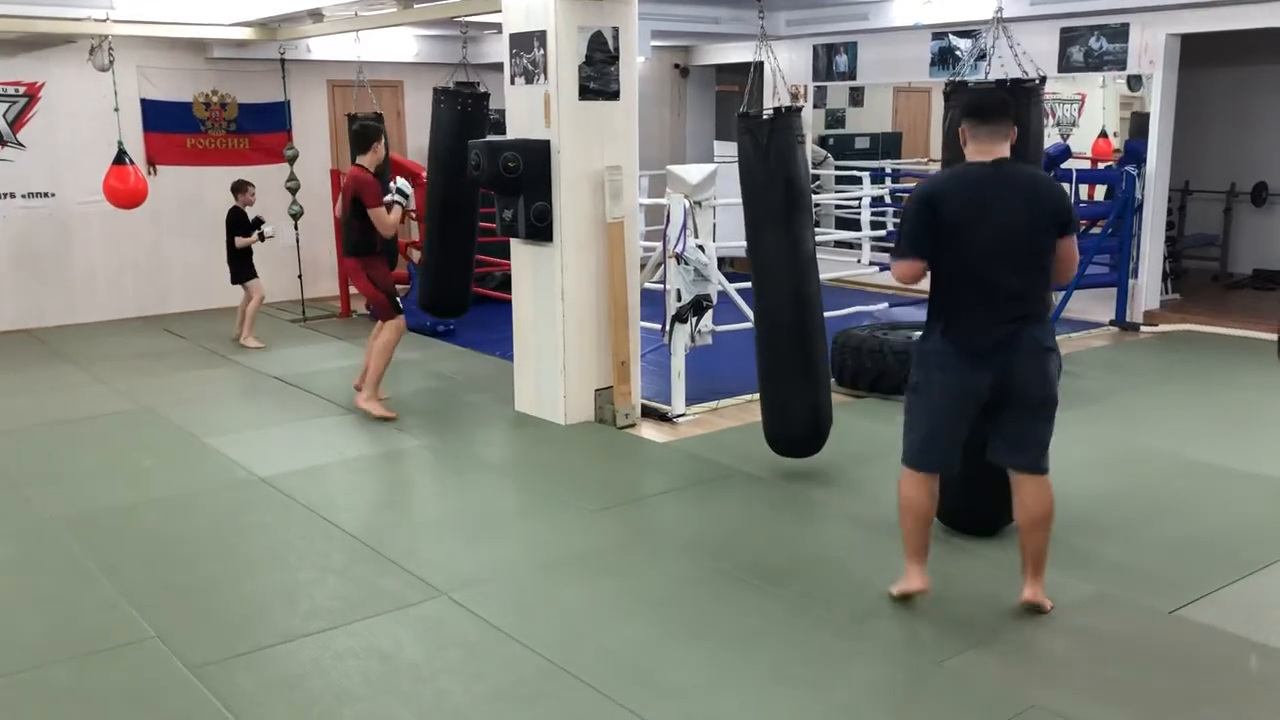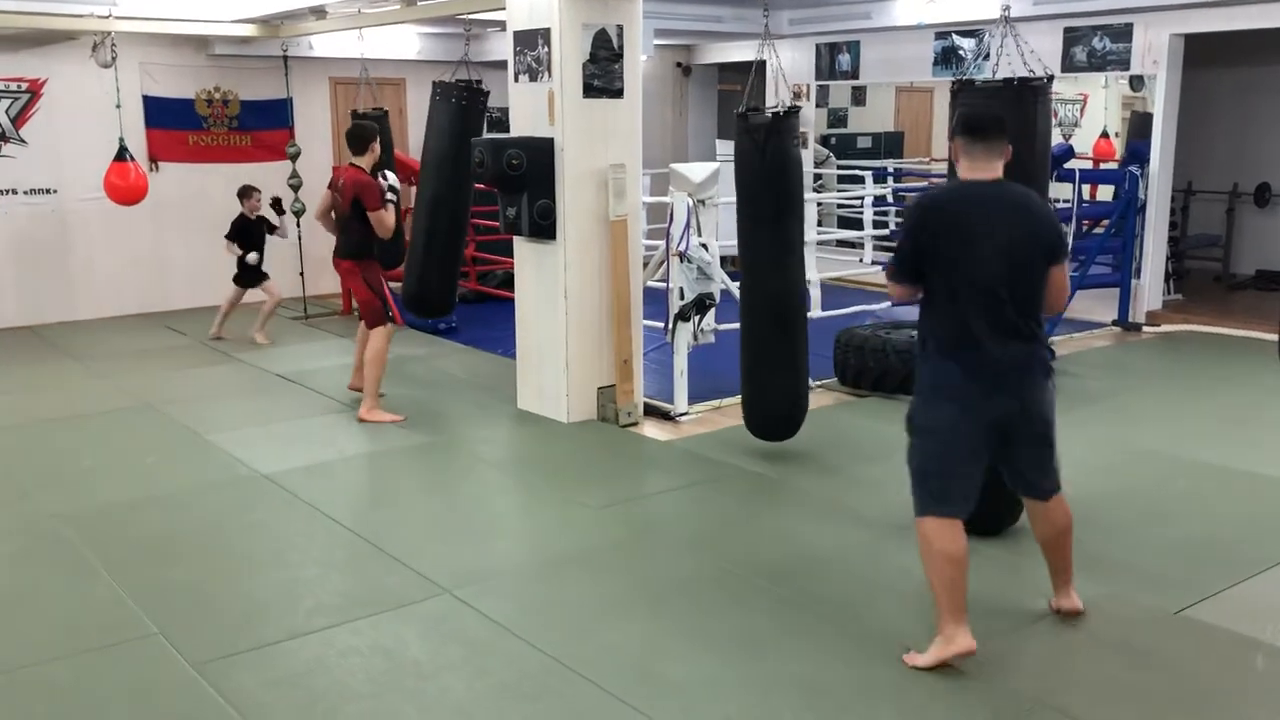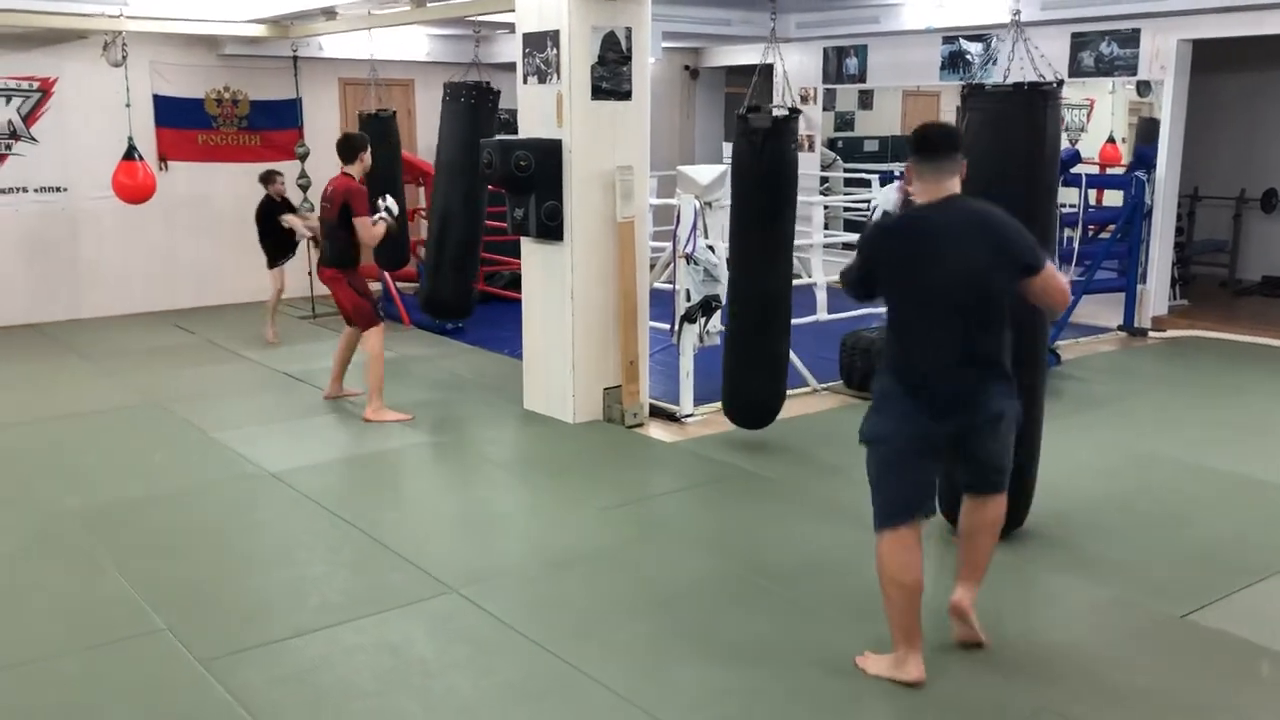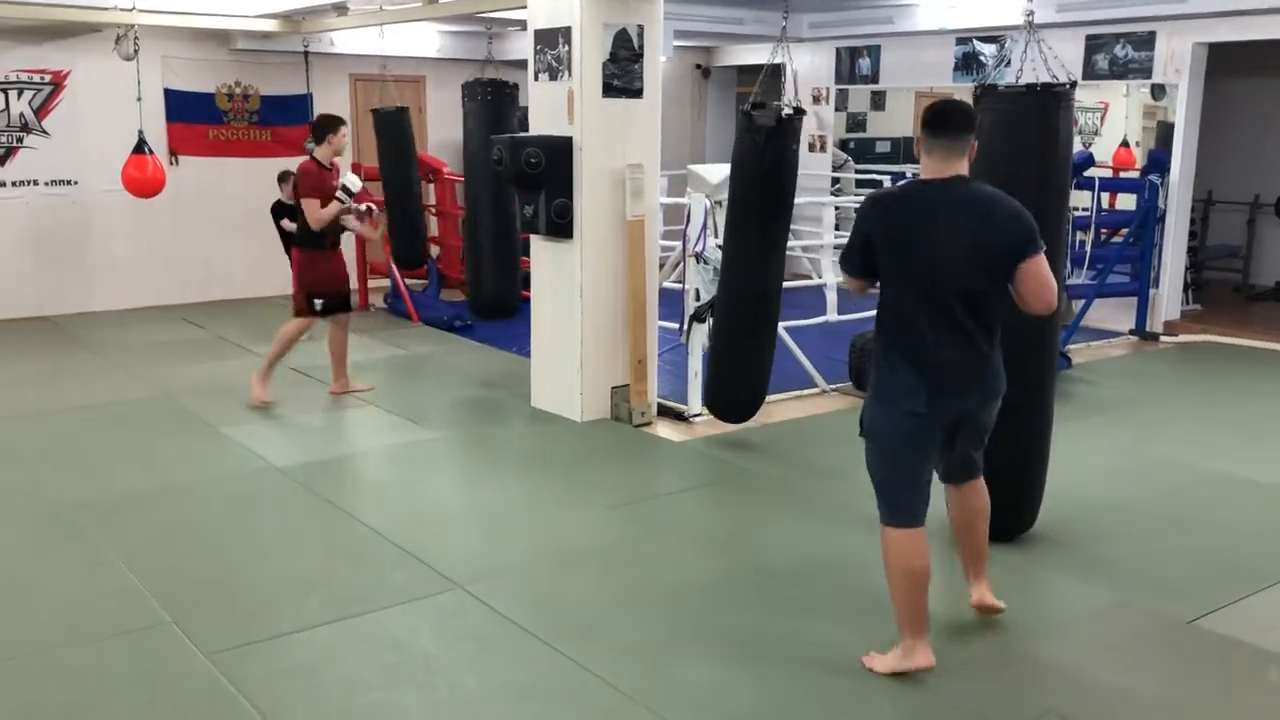
dt=0.3s
person 1, frame 1
left shoulder: (935, 192)
right shoulder: (1048, 192)
left elbow: (905, 273)
right elbow: (1066, 270)
left hip: (953, 352)
right hip: (1029, 350)
left knee: (921, 462)
right knee: (1029, 468)
left ankle: (914, 570)
right ankle: (1034, 584)
person 1, frame 2
left shoulder: (930, 209)
right shoulder: (1038, 213)
left elbow: (900, 290)
right elbow: (1056, 301)
left hip: (953, 383)
right hip: (1026, 375)
left knee: (938, 509)
right knee: (1042, 489)
left ankle: (953, 632)
right ankle: (1066, 592)
person 1, frame 3
left shoulder: (885, 236)
right shoulder: (1004, 228)
left elbow: (857, 290)
right elbow: (1057, 299)
left hip: (907, 403)
right hip: (988, 399)
left knee: (897, 523)
right knee: (988, 488)
left ankle: (905, 655)
right ankle: (966, 591)
person 1, frame 4
left shoulder: (882, 210)
right shoulder: (1008, 214)
left elbow: (855, 281)
right elbow: (1043, 302)
left hip: (906, 386)
right hip: (978, 380)
left knee: (902, 514)
right knee: (964, 474)
left ankle: (914, 645)
right ankle: (978, 583)
person 2, frame 1
left shoulder: (352, 176)
right shoulder: (366, 181)
left elbow: (341, 214)
right elbow: (387, 230)
left wrist: (383, 202)
right wrist: (399, 199)
left hip: (357, 255)
right hip: (365, 260)
left knee: (386, 319)
right knee: (395, 322)
left ankle: (365, 380)
right ankle: (367, 396)
person 2, frame 2
left shoulder: (341, 176)
right shoulder: (366, 183)
left elbow: (321, 214)
right elbow: (385, 231)
right wrist: (391, 196)
left hip: (346, 257)
right hip: (359, 262)
left knee: (371, 318)
right knee: (382, 328)
left ankle: (358, 377)
right ankle: (370, 407)
person 2, frame 3
left shoulder: (335, 185)
right shoulder: (354, 190)
right elbow: (368, 240)
left wrist: (375, 218)
right wrist: (384, 218)
left hip: (338, 267)
right hip: (340, 272)
left knee: (358, 327)
right knee: (374, 330)
left ankle: (335, 386)
right ankle: (376, 407)
person 2, frame 4
left shoulder: (333, 169)
right shoulder: (308, 171)
right elbow: (315, 220)
left wrist: (352, 208)
right wrist: (343, 196)
left hip: (331, 251)
right hip: (310, 254)
left knee: (341, 316)
right knee: (304, 319)
left ankle: (340, 380)
right ankle: (261, 376)
